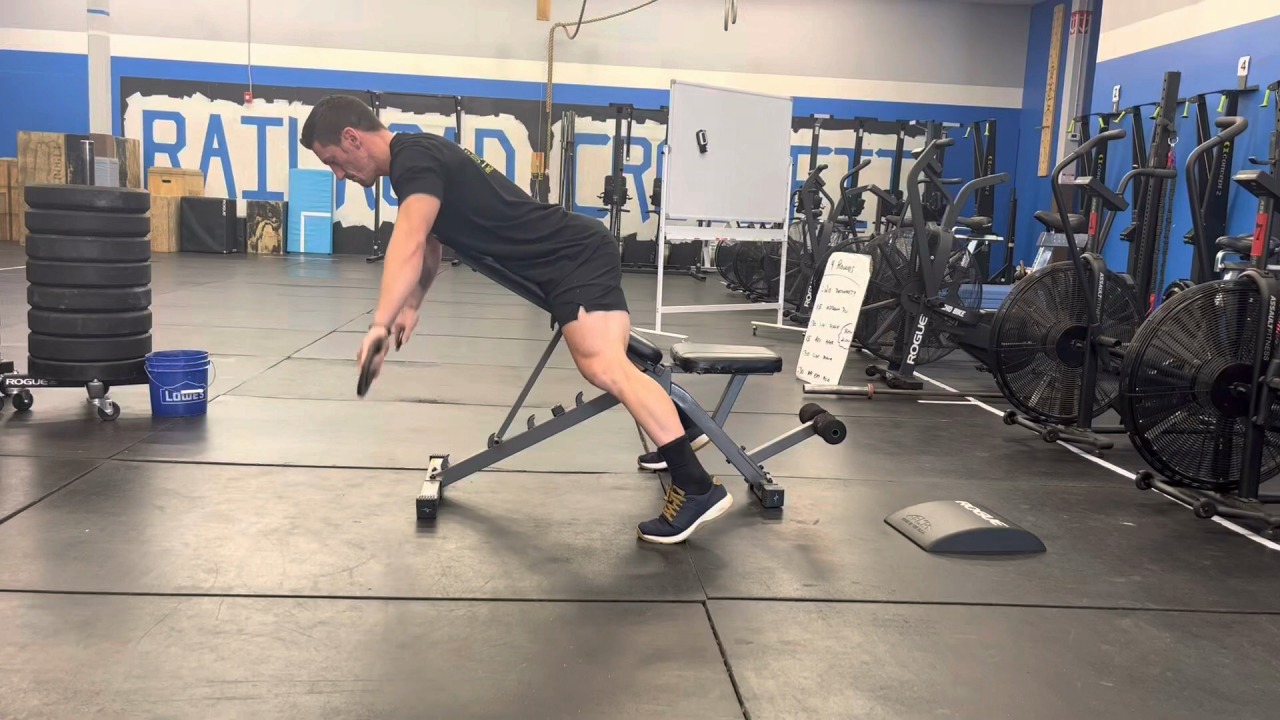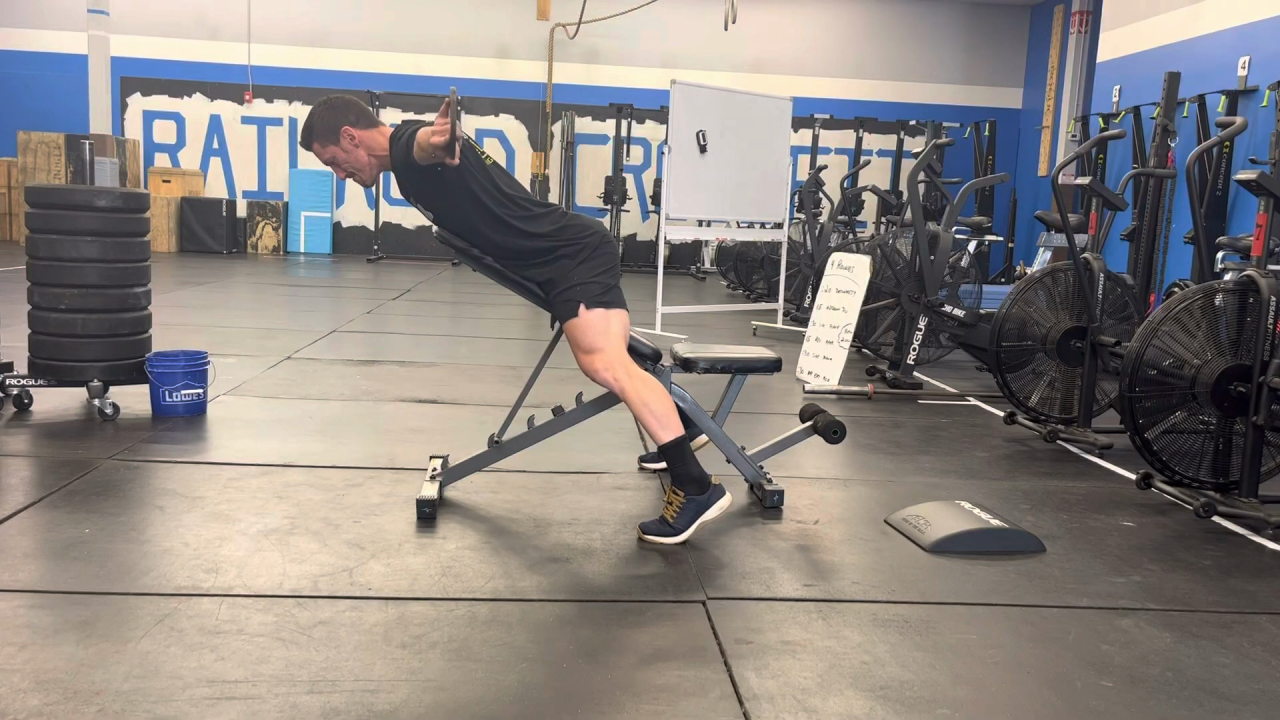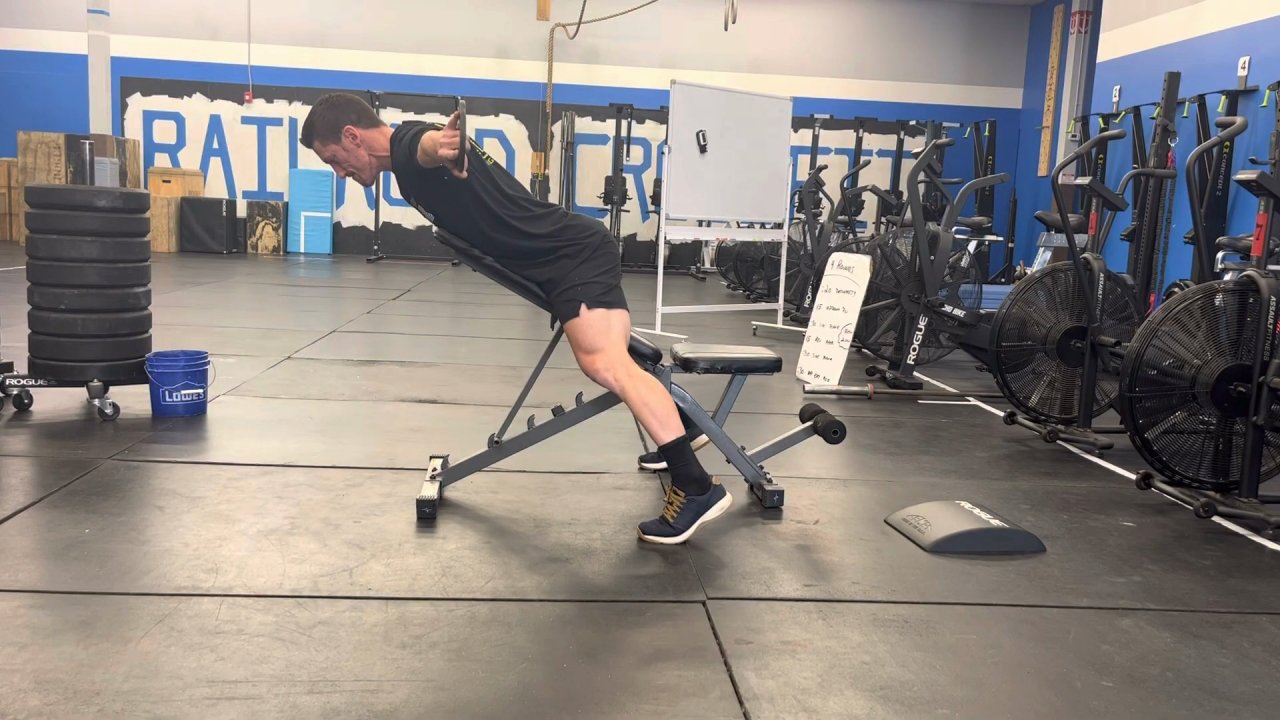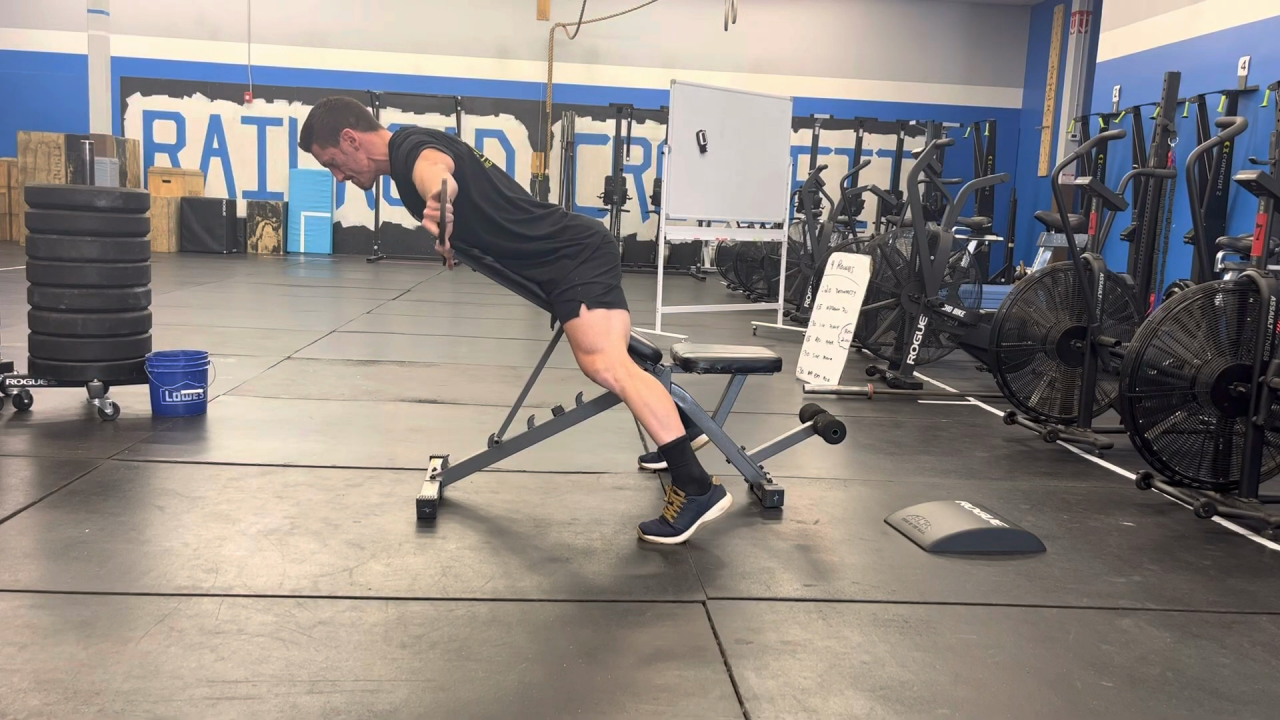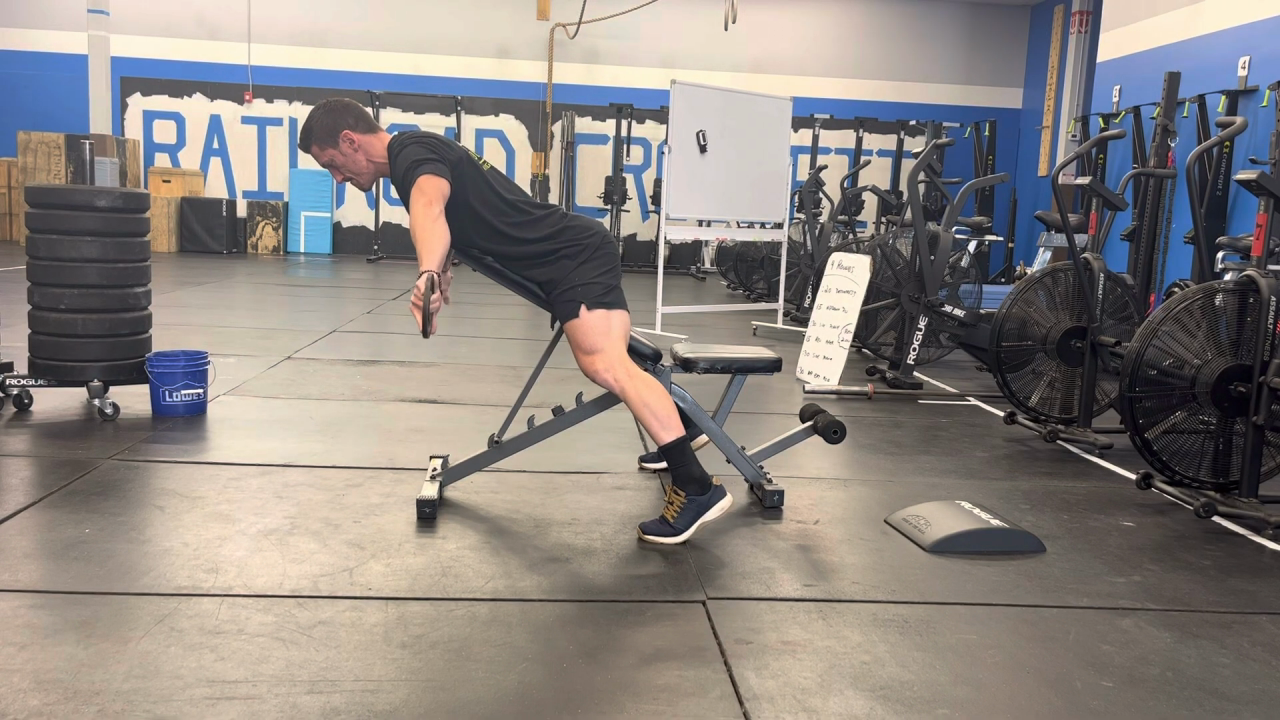
dt=1s
person 1, frame 1
left shoulder: (412, 157)
right shoulder: (418, 155)
left elbow: (408, 246)
right elbow: (429, 246)
left wrist: (381, 324)
right wrist: (412, 305)
left hip: (575, 256)
right hip: (571, 253)
left knee: (602, 366)
right knee: (608, 359)
left ankle: (696, 486)
right ankle: (681, 427)
person 1, frame 2
left shoulder: (409, 144)
right shoulder: (410, 158)
left elbow: (430, 141)
left wrist: (440, 138)
left hip: (573, 252)
right hip: (569, 252)
left knee: (604, 363)
right knee: (610, 356)
left ankle: (696, 486)
right ankle: (683, 425)
person 1, frame 3
left shoulder: (409, 144)
right shoulder: (410, 158)
left elbow: (431, 144)
left wrist: (445, 145)
left hip: (574, 254)
right hip: (570, 253)
left knee: (604, 363)
right knee: (610, 356)
left ankle: (696, 487)
right ankle: (682, 427)
person 1, frame 4
left shoulder: (409, 148)
right shoulder: (413, 148)
left elbow: (433, 168)
left wrist: (439, 197)
right wrist: (448, 237)
left hip: (574, 253)
right hip: (569, 252)
left knee: (603, 363)
right knee: (610, 356)
left ankle: (696, 487)
right ankle: (681, 426)
person 1, frame 5
left shoulder: (410, 153)
right shoulder: (414, 151)
left elbow: (428, 208)
left wrist: (427, 274)
right wrist: (441, 271)
left hip: (573, 254)
right hip: (570, 252)
left knee: (603, 363)
right knee: (609, 356)
left ankle: (696, 487)
right ankle: (681, 428)
